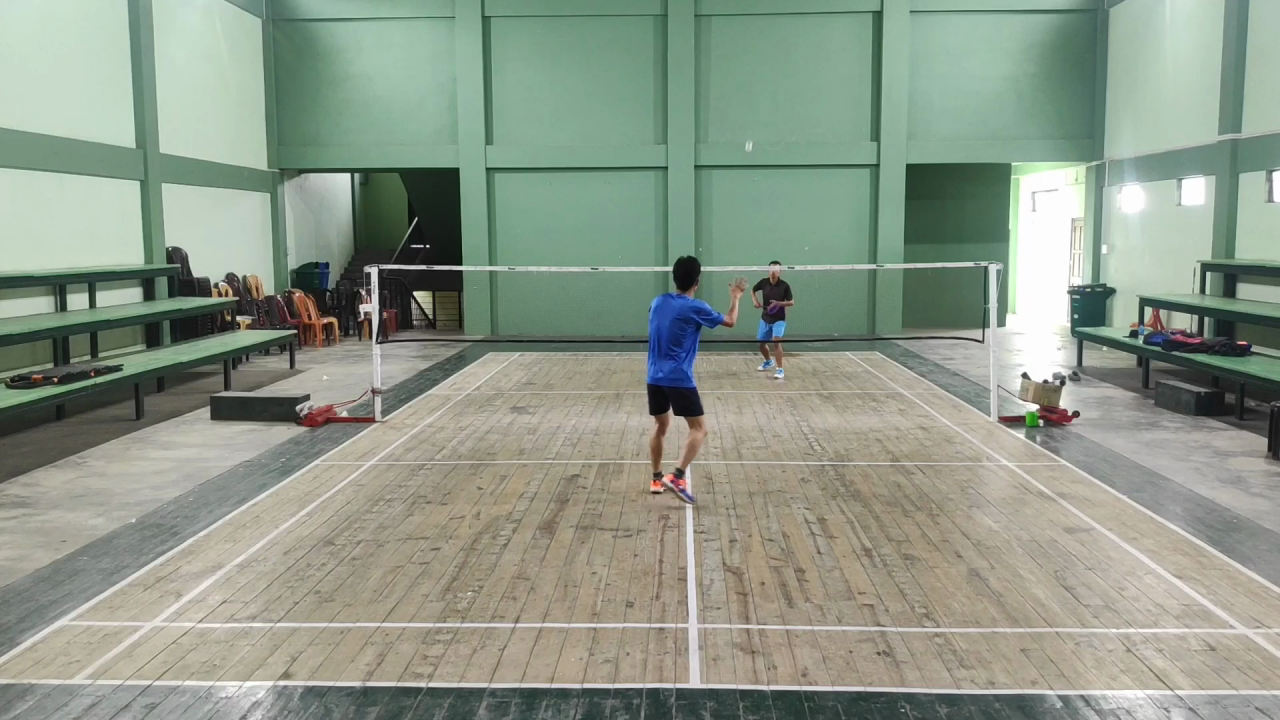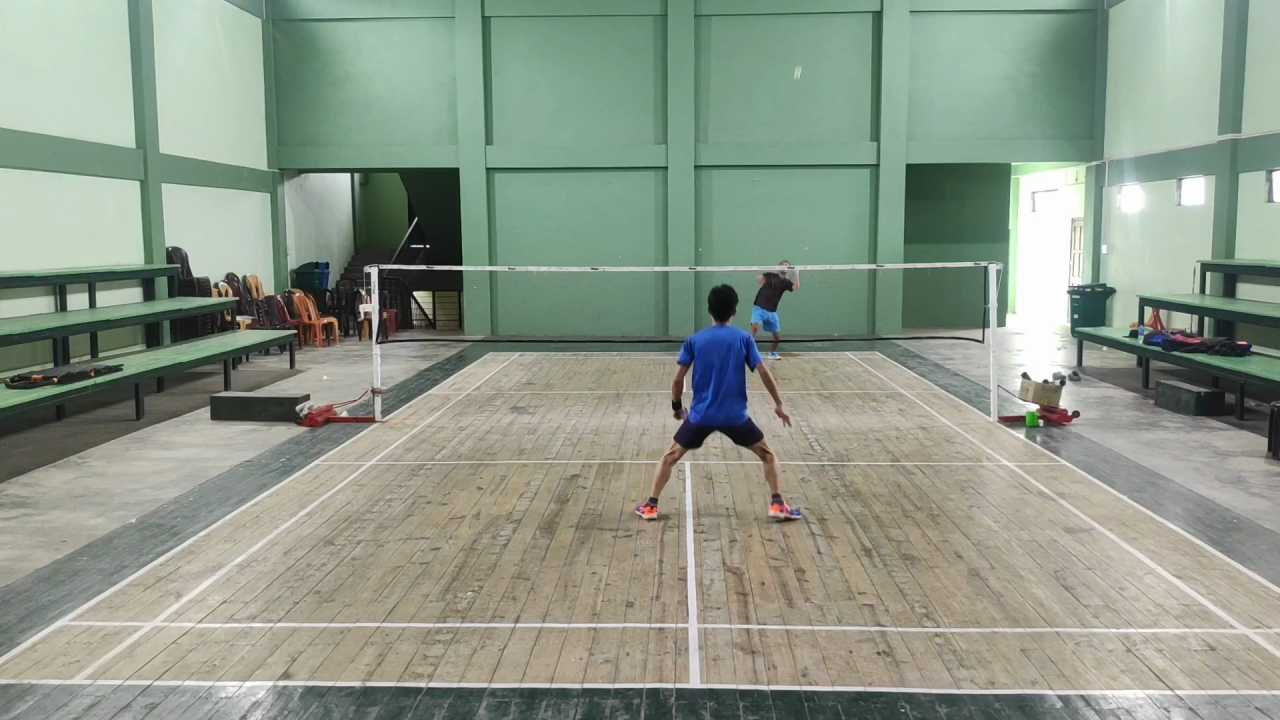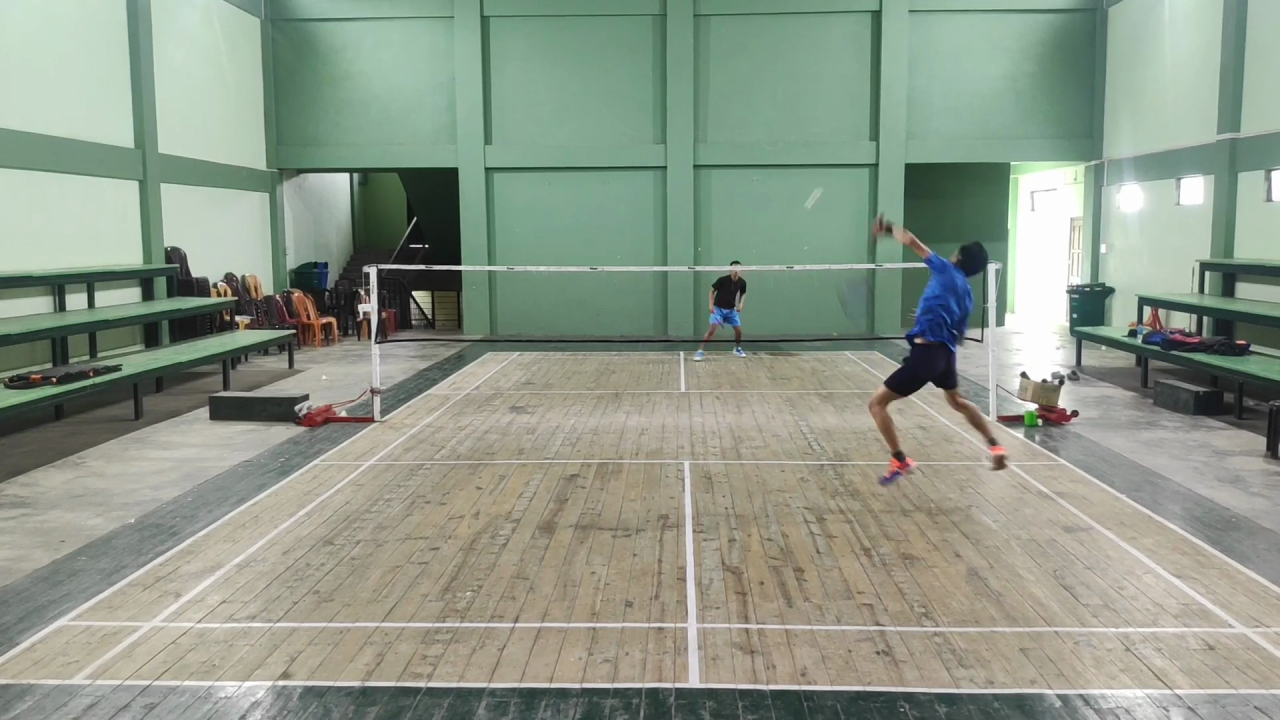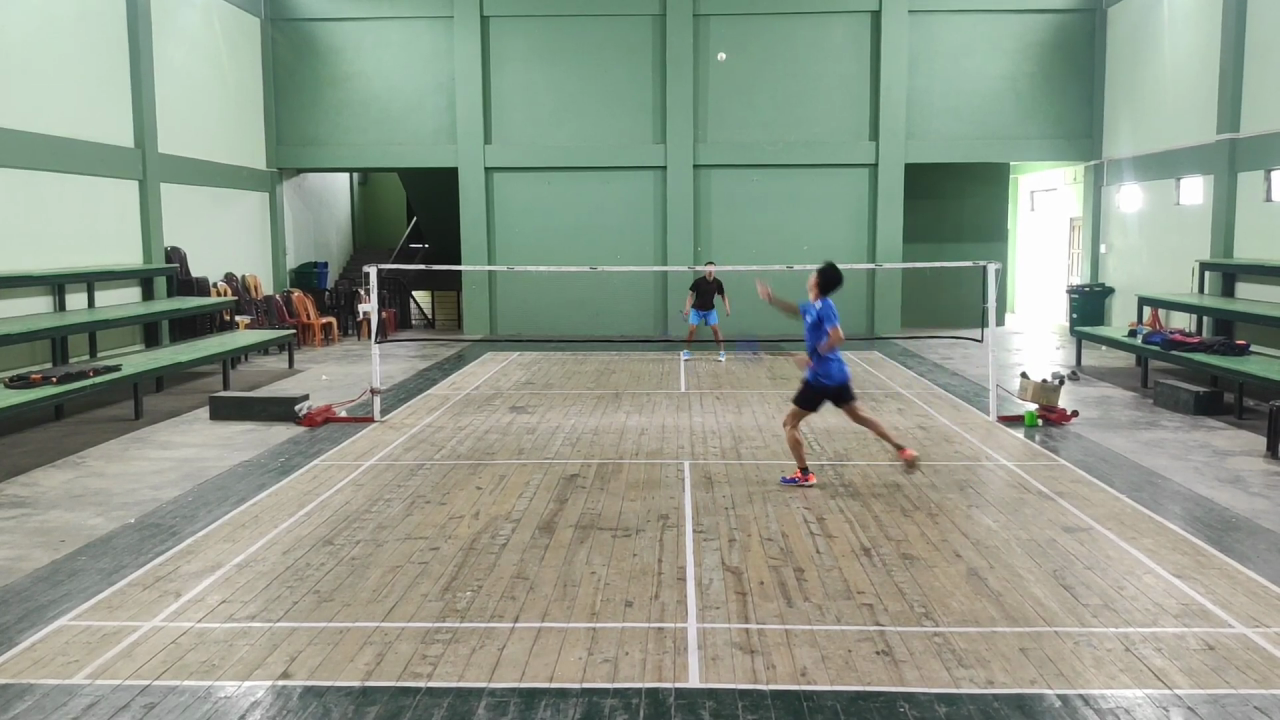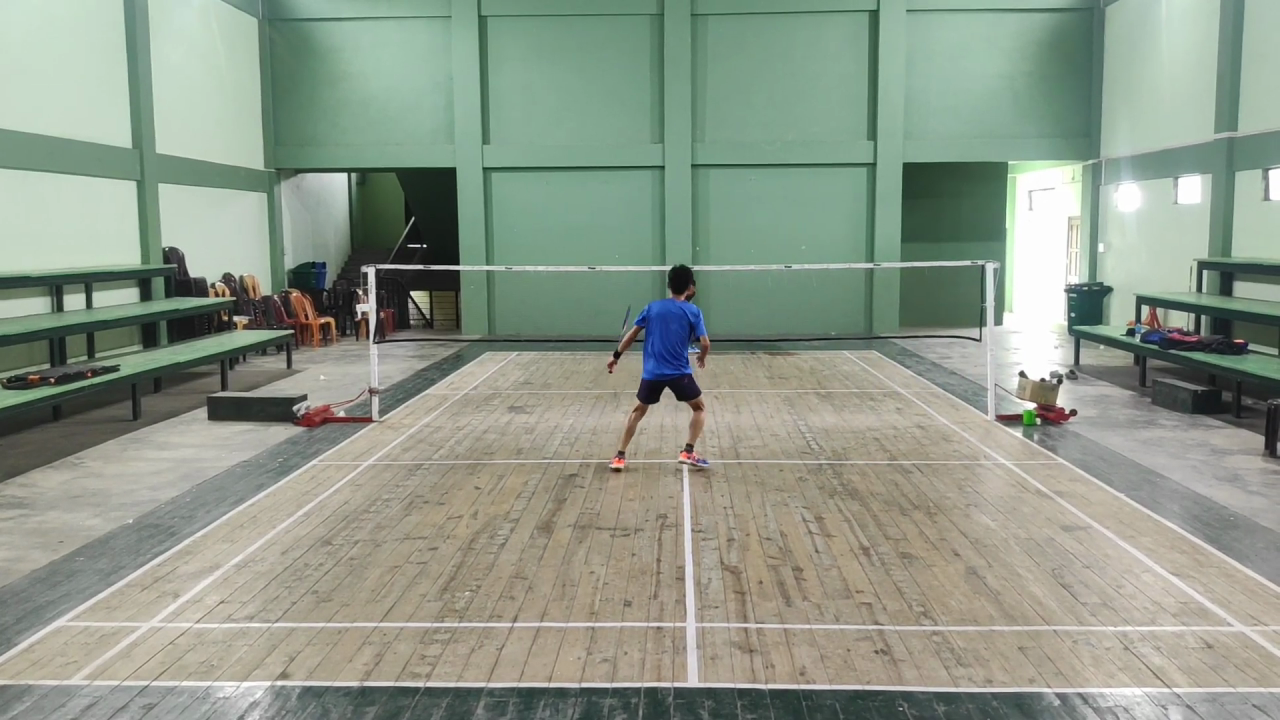
dt=1s
person 1, frame 1
left shoulder: (658, 302)
right shoulder: (697, 308)
right elbow: (730, 322)
right wrist: (736, 296)
left hip: (653, 377)
right hip: (679, 379)
left knee: (660, 426)
right knee: (698, 428)
left ankle: (658, 479)
right ankle: (677, 476)
person 1, frame 2
left shoulder: (695, 340)
right shoulder: (745, 339)
left elbow: (678, 378)
right elbow: (764, 373)
left wrist: (676, 405)
right wrist: (779, 404)
left hip: (701, 416)
right hip: (735, 416)
left knee: (671, 456)
right knee: (767, 454)
left ankle: (651, 505)
right ankle: (777, 505)
person 1, frame 3
left shoulder: (946, 272)
right shoulder: (966, 296)
left elbow: (913, 243)
left wrist: (887, 227)
left hip: (924, 353)
right hip: (945, 354)
left knee: (877, 404)
right knee: (957, 402)
left ankle: (899, 460)
right ankle: (994, 447)
person 1, frame 4
left shoulder: (825, 310)
right shoulder: (813, 306)
left elbow: (837, 337)
right elbow: (797, 311)
left wrist: (814, 356)
right wrist: (772, 299)
left hip: (821, 378)
right hip: (836, 375)
left knee: (790, 423)
right knee: (858, 416)
left ankle: (804, 473)
right ankle: (902, 450)
person 1, frame 5
left shoulder: (653, 308)
right shoulder: (693, 312)
left elbow: (631, 334)
right elbow: (705, 343)
left wrist: (616, 356)
right wrist: (701, 359)
left hip: (652, 372)
right hip: (679, 373)
left knee: (638, 412)
right knee: (699, 408)
left ankle: (620, 457)
right ankle: (688, 452)
